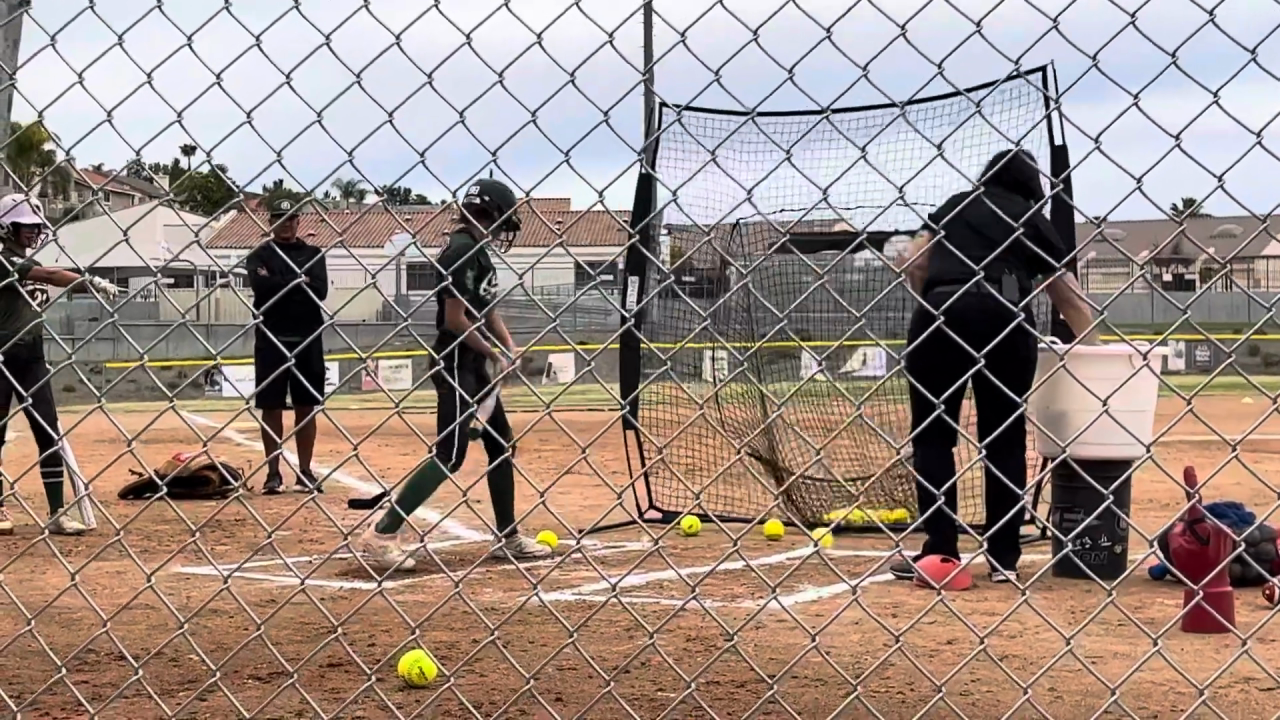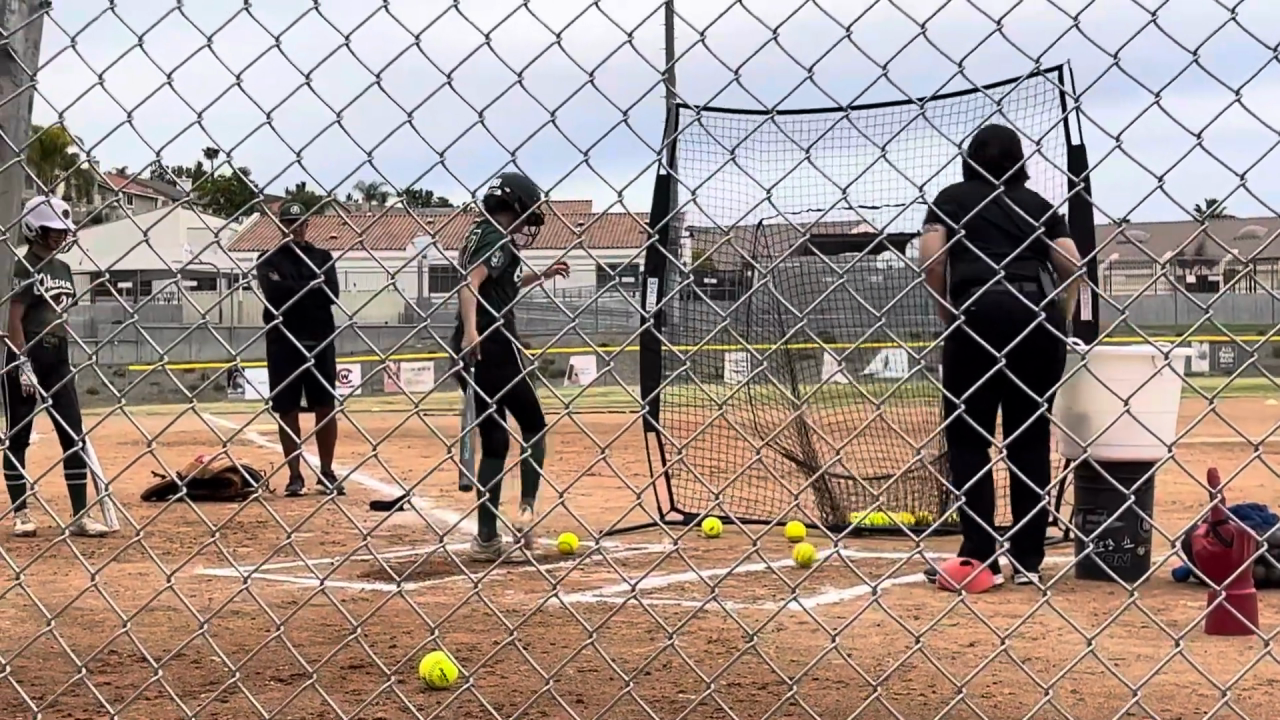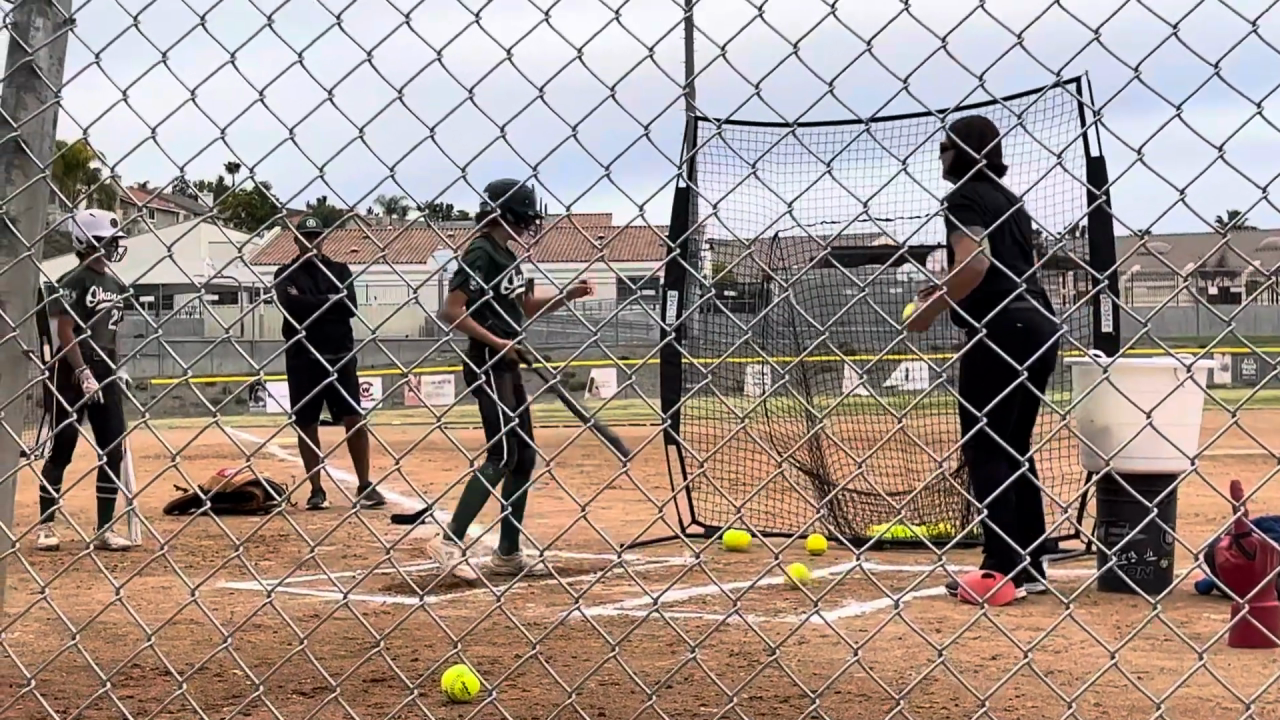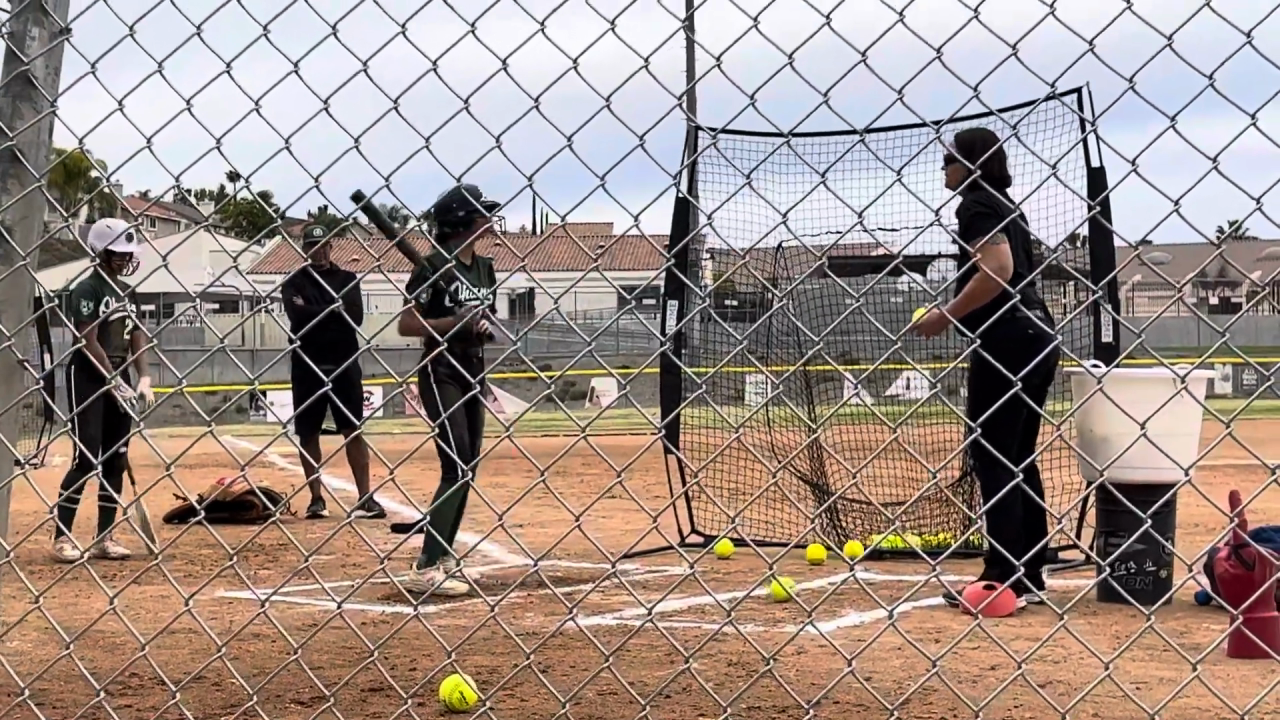
dt=0.7s
person 1, frame 1
left shoulder: (954, 205)
right shoulder: (1034, 220)
left elbow: (911, 264)
right elbow: (1071, 299)
left hip: (941, 312)
right hip: (1005, 317)
left knee: (932, 434)
right knee: (1005, 437)
left ankle: (941, 551)
right ankle: (1004, 557)
person 1, frame 2
left shoulder: (952, 197)
right shoulder: (1036, 202)
left elbow: (931, 259)
right elbow: (1071, 265)
left wrist: (945, 310)
right wrist: (1062, 304)
left hip: (982, 314)
right hip: (1041, 315)
left knee: (967, 436)
right knee: (1030, 440)
left ankle: (981, 558)
right ankle: (1028, 560)
person 1, frame 3
left shoulder: (964, 196)
right shoulder: (1010, 200)
left elbow: (974, 264)
left wrist: (931, 308)
right wrist: (948, 293)
left hip: (1000, 332)
right hip: (1038, 326)
left knee: (985, 450)
right knee: (1015, 449)
left ankle: (1002, 571)
right ankle: (1029, 567)
person 1, frame 4
left shoulder: (977, 204)
right shoulder: (1005, 205)
left elbow: (998, 270)
left wrist: (946, 314)
left hip: (1006, 339)
right hip: (1034, 335)
left knee: (992, 458)
right knee: (1018, 458)
left ankle: (1005, 580)
right ankle: (1029, 576)
person 2, frame 1
left shoulder: (474, 250)
right shoulder: (465, 250)
left elbow: (486, 310)
right elbow: (454, 318)
left wrist: (509, 348)
right wrist: (491, 354)
left hip: (471, 363)
right hip: (458, 362)
left knee: (502, 445)
right knee: (449, 455)
left ankle: (508, 538)
right ankle: (382, 533)
person 2, frame 2
left shoulder: (479, 236)
right shoulder: (498, 239)
right elbow: (468, 284)
left wrist: (541, 275)
right wrist: (471, 331)
left hip: (471, 352)
right hip: (494, 348)
left knee: (494, 440)
right knee: (534, 430)
left ankle: (486, 537)
right ankle: (527, 510)
person 2, frame 3
left shoulder: (509, 256)
right shoulder: (481, 254)
left elbow: (525, 307)
right elbow: (451, 312)
left wrist: (568, 294)
right wrist: (495, 342)
left hip: (505, 365)
right hip: (487, 364)
left knee: (523, 459)
right knee: (502, 456)
left ankle: (508, 552)
right ankle: (448, 540)
person 2, frame 4
left shoulder: (485, 267)
right shoulder: (432, 266)
right elbow: (406, 325)
left wrist: (488, 327)
right wrist: (453, 322)
left hip: (474, 372)
right hip: (441, 373)
left knee: (467, 471)
right knee: (456, 470)
left ankle: (444, 558)
right ankle: (424, 568)
person 3, frame 1
left shoulder: (32, 266)
right elbow: (51, 275)
left wrist: (36, 353)
right wrist: (92, 282)
left hip: (32, 357)
left knee: (49, 435)
left ankle: (57, 513)
person 3, frame 2
left shoulder: (63, 269)
right shoulder: (24, 267)
right elbow: (14, 321)
right wrist: (23, 364)
left hip: (58, 358)
right hip: (26, 358)
left knee: (74, 436)
right knee: (18, 437)
left ankle: (80, 516)
right ankle: (20, 513)
person 3, frame 3
left shoulder: (114, 283)
right shoulder: (73, 280)
right elbow: (65, 332)
left wrist: (119, 370)
right wrist: (84, 374)
left hip: (105, 373)
right hip: (74, 373)
left knee: (113, 452)
right knee: (61, 451)
left ankle: (105, 530)
right ankle: (46, 525)
person 3, frame 4
left shoulder: (127, 292)
right shoulder: (87, 289)
left elbow: (137, 338)
right elbow: (86, 343)
left wrist: (144, 377)
right wrist: (115, 382)
left hip: (119, 382)
right hip: (88, 379)
left knee: (115, 462)
right knee: (86, 459)
left ankle: (104, 538)
right ankle: (62, 538)
person 4, frame 1
left shoulder: (313, 254)
right shoulder: (259, 255)
left elbow: (320, 291)
right elbow: (261, 286)
left wrist: (280, 286)
right wrist: (299, 283)
left hip: (307, 340)
right hip: (271, 340)
left knee: (307, 407)
right knee: (271, 408)
left ankle: (305, 472)
right ankle: (273, 472)
person 4, frame 2
left shoulder: (322, 257)
right shoulder: (269, 259)
left elbow: (331, 294)
right elbow: (273, 291)
left wrist: (293, 292)
right wrist: (310, 288)
left hip: (319, 342)
right hip: (283, 343)
left knee: (326, 408)
right knee: (287, 411)
left ankle: (326, 473)
right ankle: (295, 475)
person 4, frame 3
left shoulder: (340, 270)
right shoulder: (287, 274)
left elbow: (350, 307)
right elbow: (292, 305)
left wrist: (312, 305)
right wrist: (330, 301)
left hip: (340, 355)
right hip: (303, 358)
left knee: (354, 420)
right knee: (307, 425)
left ankle: (364, 486)
right ankle: (316, 490)
person 4, frame 4
left shoulder: (348, 279)
right shoulder: (294, 282)
left elbow: (355, 316)
right elbow: (298, 315)
left wrist: (316, 316)
right wrist: (335, 311)
left hip: (344, 365)
right hip: (308, 366)
left knee: (354, 430)
right knee: (308, 434)
left ankle: (365, 498)
right ankle: (316, 498)
